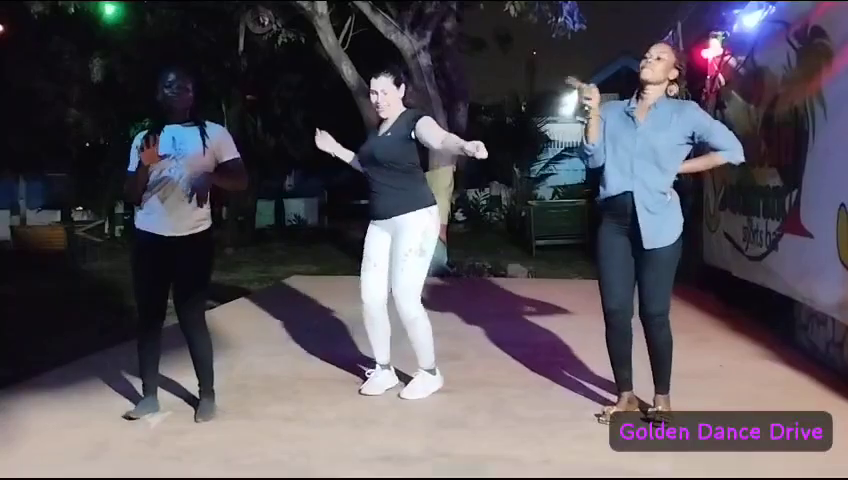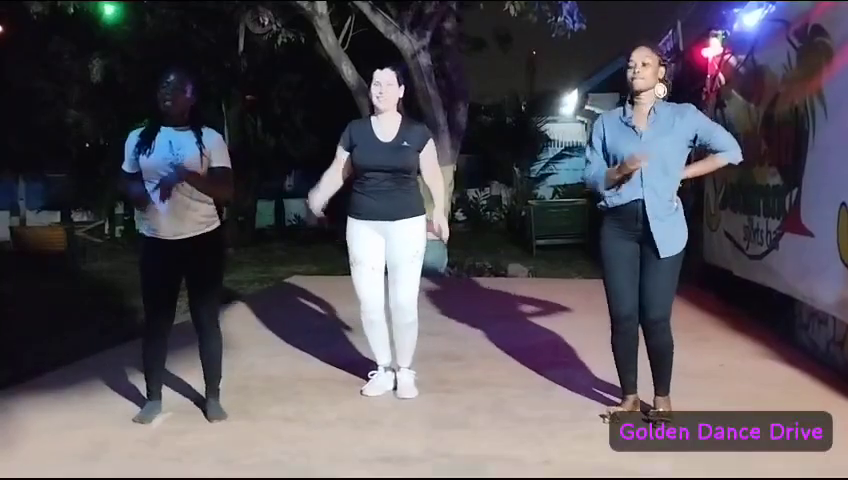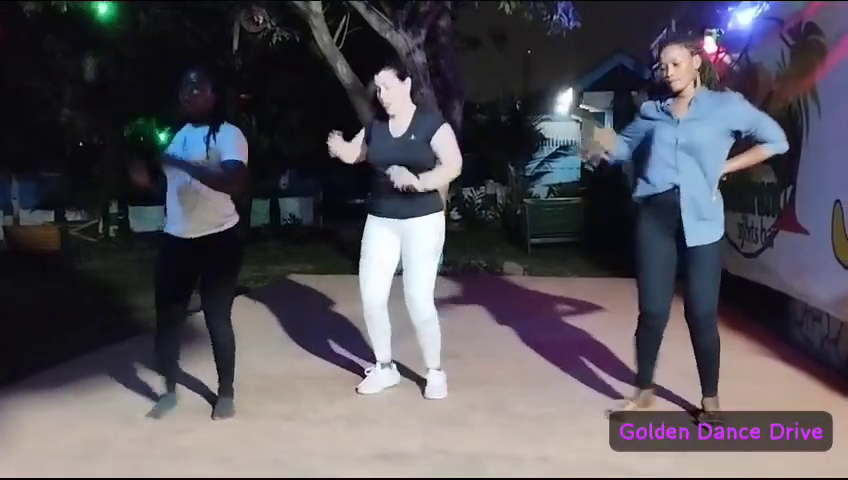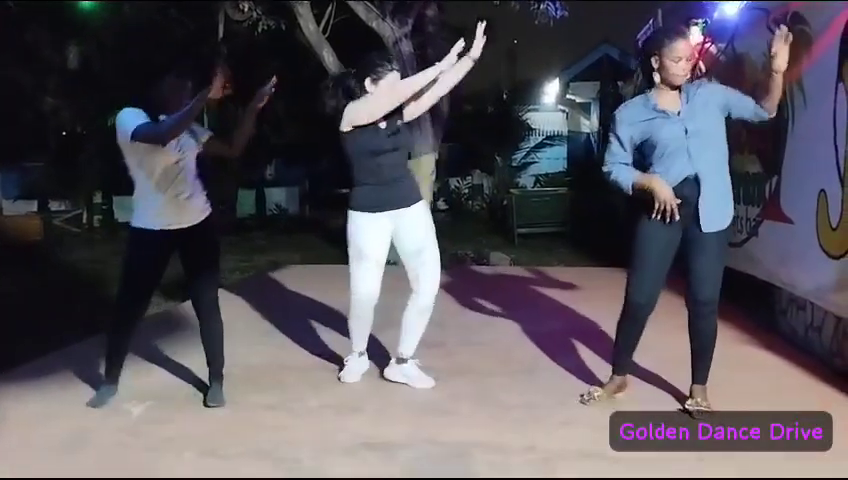
dt=0.7s
person 1, frame 1
left shoulder: (685, 112)
right shoulder: (614, 112)
left elbow: (732, 150)
right elbow: (593, 158)
left wrist: (677, 167)
right wrist: (594, 111)
left hip: (658, 222)
right hip: (614, 220)
left knee: (654, 313)
right knee: (615, 311)
left ankle: (662, 397)
right ankle: (625, 394)
person 1, frame 2
left shoulder: (683, 117)
right shoulder: (607, 123)
left elbow: (730, 151)
right elbow: (593, 181)
left wrist: (680, 173)
right wrist: (619, 172)
left hip: (664, 227)
right hip: (619, 226)
left knee: (655, 317)
right knee: (623, 316)
left ankle: (662, 397)
right ankle: (629, 396)
person 1, frame 3
left shoulder: (727, 105)
right shoulder: (651, 112)
left elbow: (776, 140)
right elbow: (623, 147)
left wrist: (724, 167)
right wrist: (604, 143)
left hip: (701, 220)
right hip: (655, 217)
left knee: (701, 313)
right knee: (652, 310)
left ankle: (710, 399)
right ankle: (643, 390)
person 1, frame 4
left shoulder: (708, 94)
right shoulder: (631, 113)
left elbow: (762, 111)
right elbow: (614, 167)
left wrist: (778, 71)
right wrist: (651, 183)
left hip: (708, 211)
right hip: (662, 210)
left knee: (703, 302)
right knee: (639, 299)
left ankle: (699, 389)
right ankle: (618, 377)
person 2, frame 1
left shoulder: (213, 133)
right shoulder: (144, 139)
left elbow: (241, 179)
right elbow: (130, 195)
left wrist: (210, 177)
right wrist: (144, 166)
left hip: (193, 238)
right hip: (149, 238)
left knee: (191, 317)
right knee: (149, 316)
left ankle: (207, 394)
right ankle: (149, 396)
person 2, frame 2
left shoulder: (209, 138)
right shoulder: (139, 139)
left elbow: (225, 190)
right elbow: (129, 187)
left wrist: (187, 175)
right wrist: (136, 192)
left hip: (203, 240)
right hip: (156, 242)
left knee: (206, 319)
right knee: (156, 320)
left ankle: (213, 396)
right ankle: (153, 398)
person 2, frame 3
left shoulder: (229, 135)
right shoulder: (176, 135)
left elbow: (234, 183)
left wrist: (183, 164)
right wrist: (146, 178)
left hip: (218, 239)
right hip: (176, 239)
left knee: (218, 319)
right knee: (167, 316)
left ankle: (226, 393)
right ankle: (169, 391)
person 2, frame 4
left shoulder: (189, 125)
right shoulder: (130, 118)
left elbow: (231, 149)
right elbow: (160, 136)
left wrist: (254, 107)
right wrist: (204, 98)
left hip: (198, 225)
right hip: (150, 229)
left knee: (207, 306)
right knee: (129, 306)
left ankle: (216, 381)
right ankle: (109, 381)
person 3, frame 1
left shoulder: (414, 121)
right shoulder: (378, 129)
left elbow: (440, 138)
left wrist: (467, 146)
right wrist: (336, 149)
left hip: (415, 218)
right hip: (381, 222)
left knee: (405, 299)
right knee: (371, 297)
left ankle: (429, 373)
right ankle: (384, 369)
person 3, frame 2
left shoulder: (418, 133)
right shoulder: (355, 130)
left elbow: (432, 177)
right elbow: (337, 172)
left wrist: (438, 212)
right wrist: (319, 195)
left hip: (407, 224)
right hip: (363, 224)
left knee: (404, 302)
right knee: (370, 302)
left ankle: (404, 371)
right ankle: (384, 370)
person 3, frame 3
left shoulder: (433, 123)
right shoulder: (375, 126)
left elbow: (453, 166)
right elbow: (354, 154)
left wrist: (419, 181)
right wrist: (340, 149)
left hip: (423, 221)
right hip: (381, 221)
left knee: (419, 301)
right knee: (371, 297)
left ankle: (435, 372)
right ankle: (384, 368)
person 3, frame 4
left shoulder: (397, 113)
right shoulder: (352, 113)
left elbow: (435, 92)
right elbow: (397, 94)
left wrist: (470, 56)
right wrist: (443, 64)
left hip: (411, 210)
right hip: (368, 215)
left knee: (427, 282)
right knee: (364, 294)
left ankle: (402, 361)
right ankle: (358, 356)
